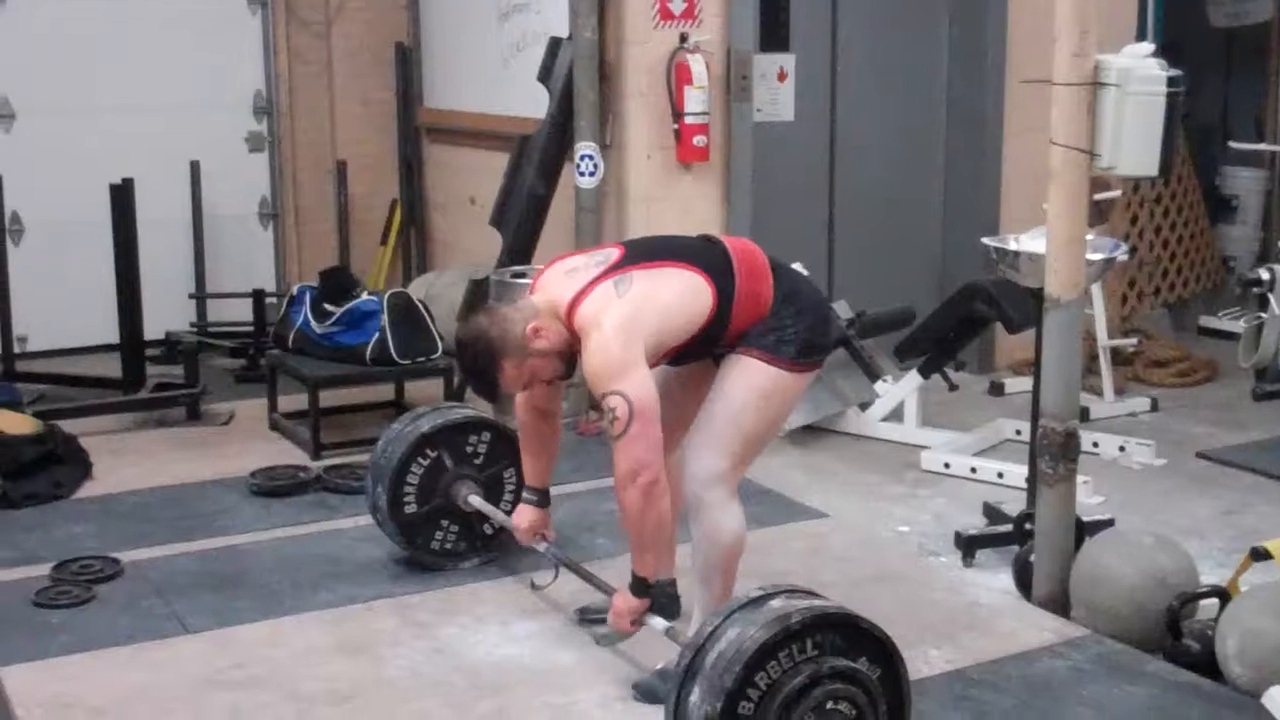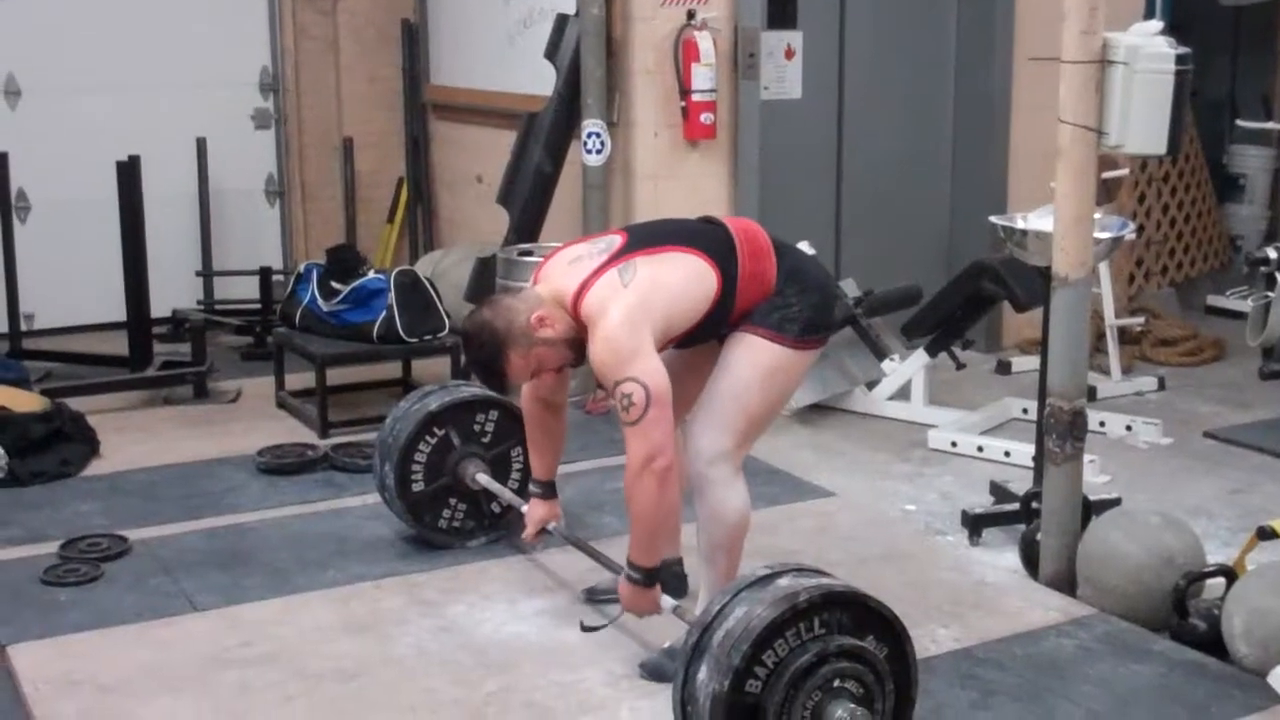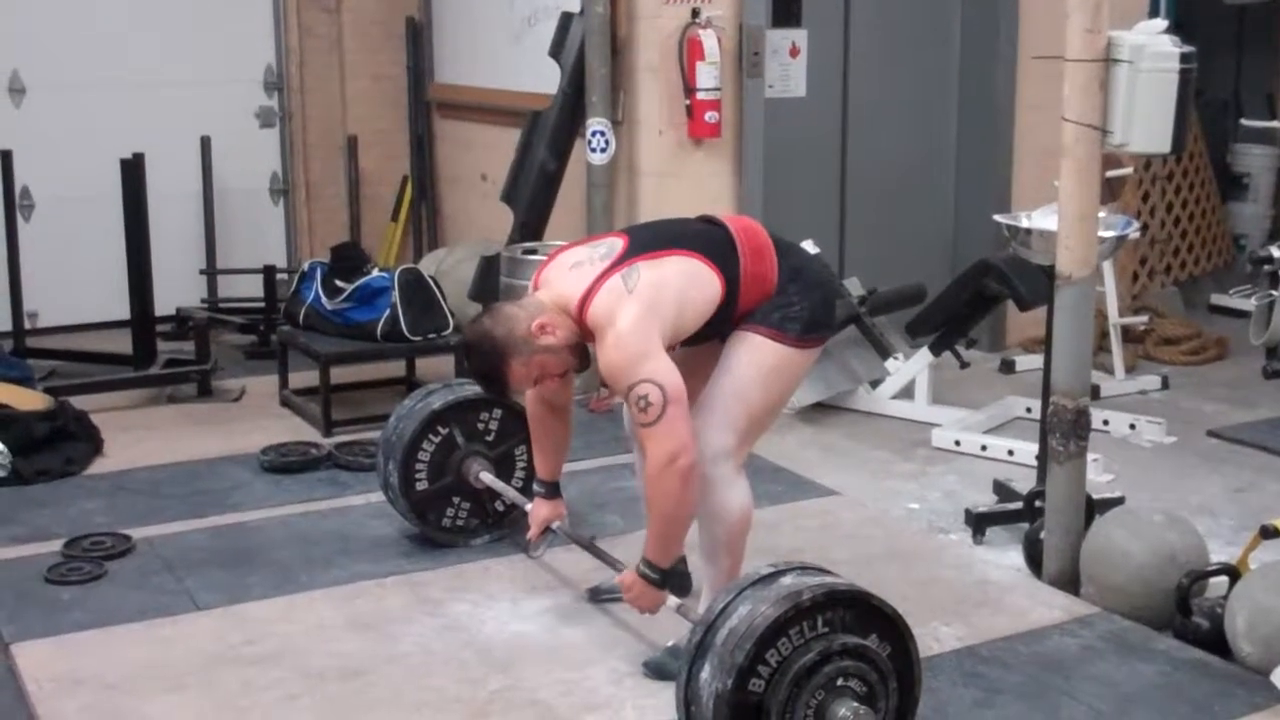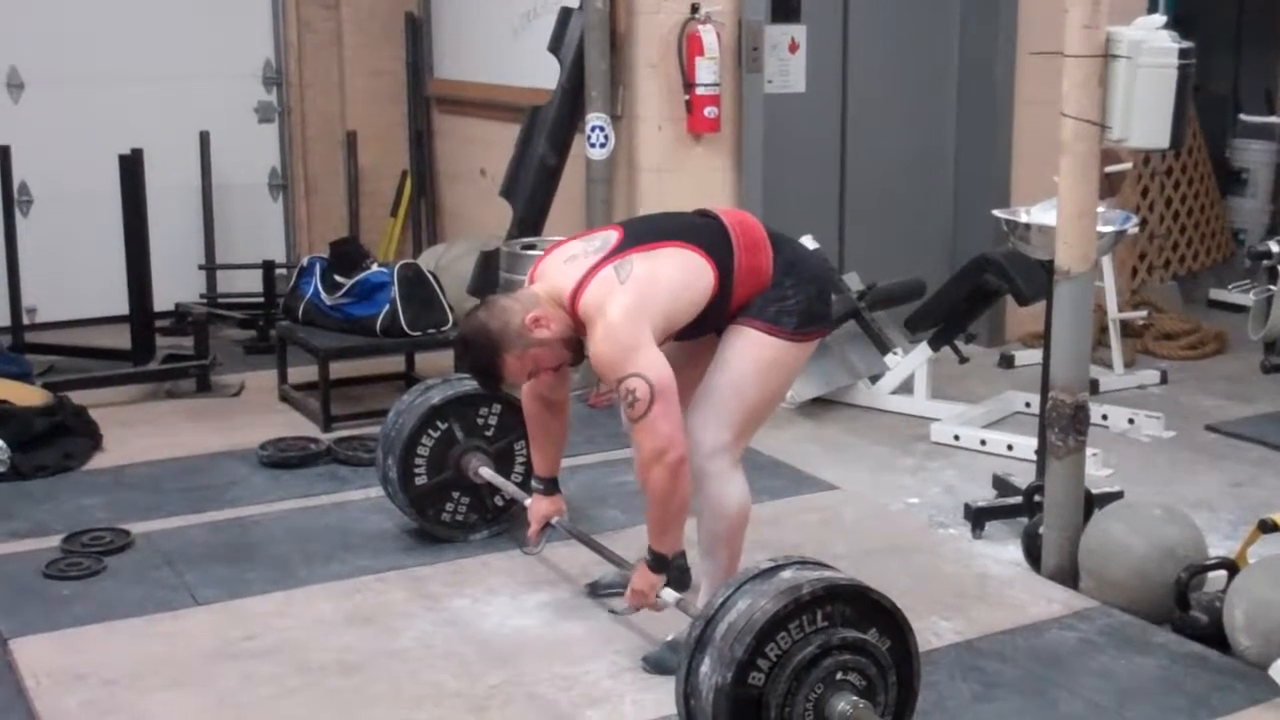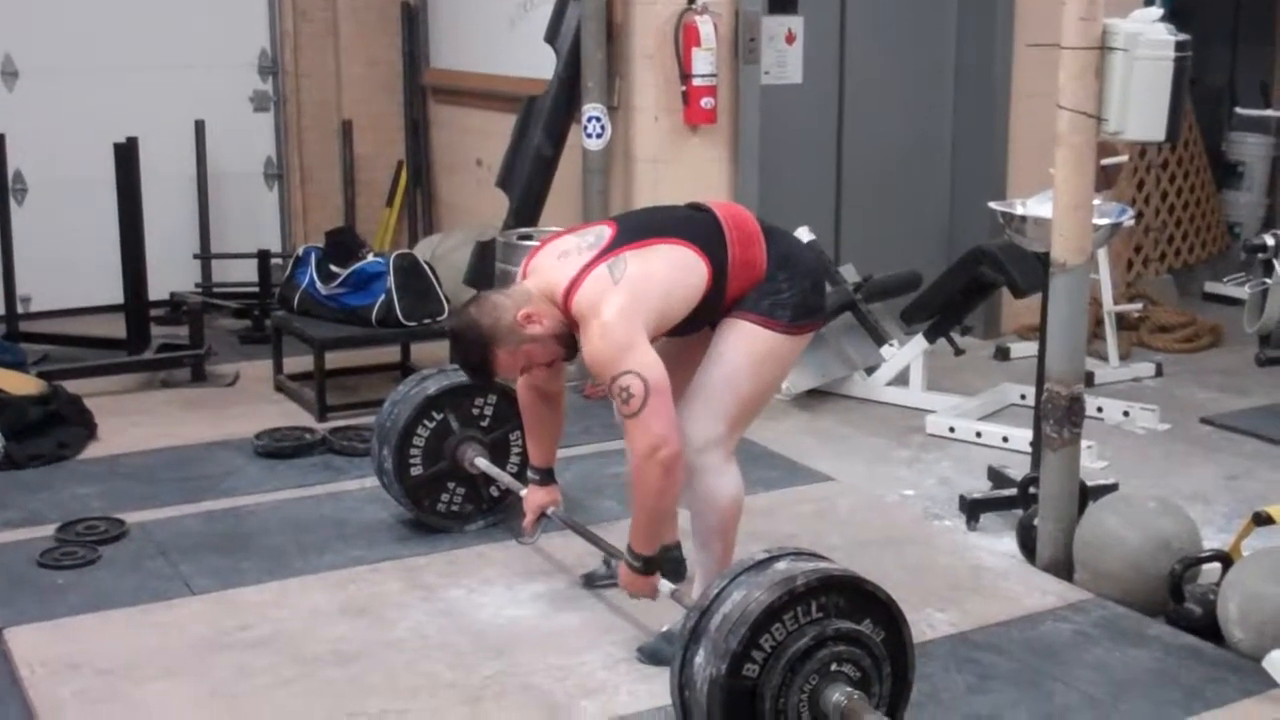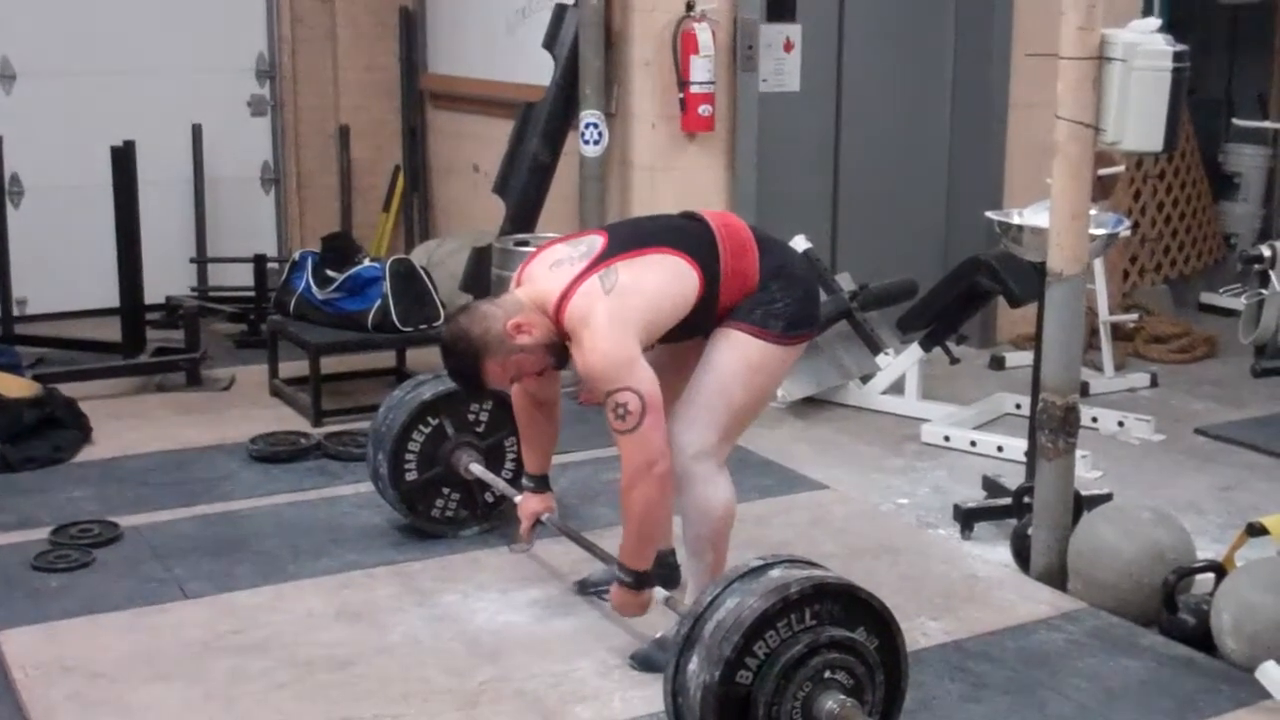
dt=0.4s
person 1, frame 1
left shoulder: (606, 338)
right shoulder: (540, 301)
left elbow: (640, 475)
right elbow: (537, 408)
left wrist: (638, 587)
right wrist: (534, 498)
left hip: (784, 320)
right hip: (723, 312)
left knee: (705, 477)
right knee: (645, 440)
right ankle: (662, 591)
person 1, frame 2
left shoulder: (612, 327)
right shoulder: (543, 291)
left elbow: (653, 461)
right elbow: (543, 400)
left wrist: (638, 577)
right wrist: (542, 491)
left hip: (789, 298)
right hip: (730, 287)
left knee: (709, 454)
right knee: (648, 421)
right ankle: (667, 568)
person 1, frame 3
left shoulder: (621, 333)
right shoulder: (544, 292)
left elbow: (676, 459)
right elbow: (547, 401)
left wrist: (652, 574)
right wrist: (546, 491)
left hip: (789, 295)
right hip: (731, 281)
left knee: (712, 451)
right knee: (649, 420)
right ankle: (672, 567)
person 1, frame 4
left shoulder: (612, 325)
right shoulder: (539, 288)
left elbow: (667, 452)
right elbow: (543, 396)
left wrist: (655, 563)
right wrist: (545, 487)
left hip: (785, 290)
right hip: (727, 280)
left knee: (709, 447)
right knee: (644, 414)
right ankle: (671, 564)
person 1, frame 5
left shoulder: (606, 323)
right shoulder: (531, 281)
left elbow: (660, 451)
right elbow: (540, 389)
left wrist: (639, 563)
right wrist: (540, 477)
left hip: (778, 282)
right hip: (720, 268)
left knee: (701, 440)
right knee: (643, 411)
right ankle: (666, 551)
person 1, frame 6
left shoulder: (599, 334)
right shoulder: (523, 290)
left elbow: (651, 466)
right elbow: (535, 396)
left wrist: (632, 580)
right wrist: (536, 484)
left hip: (772, 293)
right hip: (715, 279)
left knee: (693, 449)
right knee: (632, 418)
right ankle: (659, 560)
